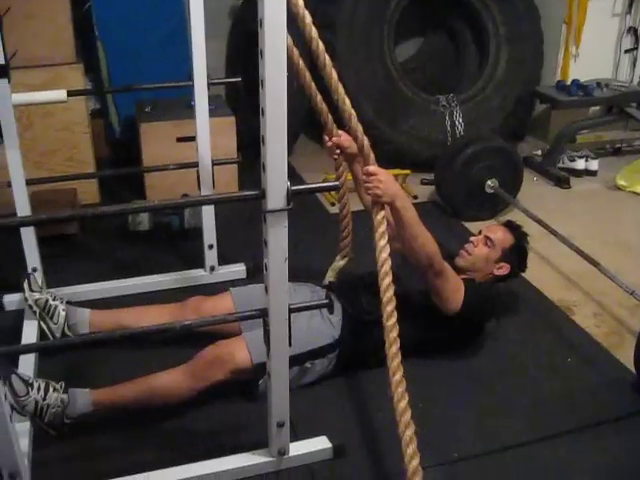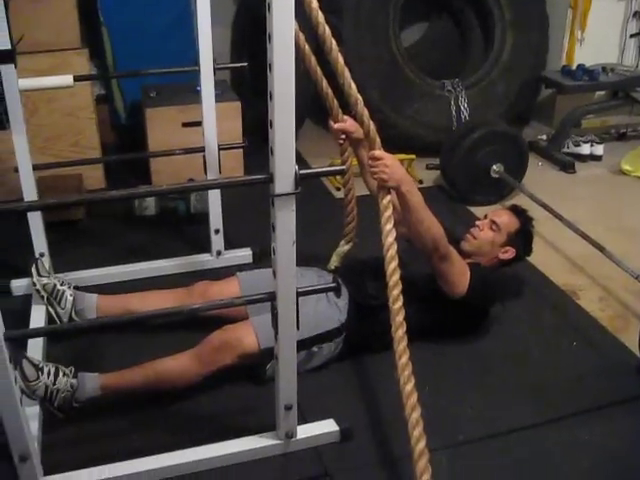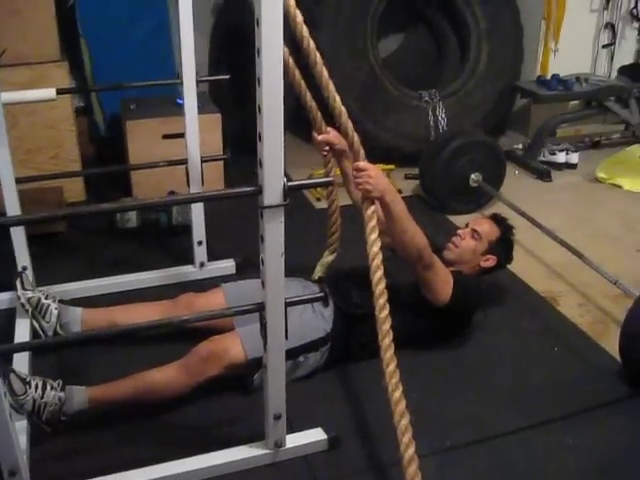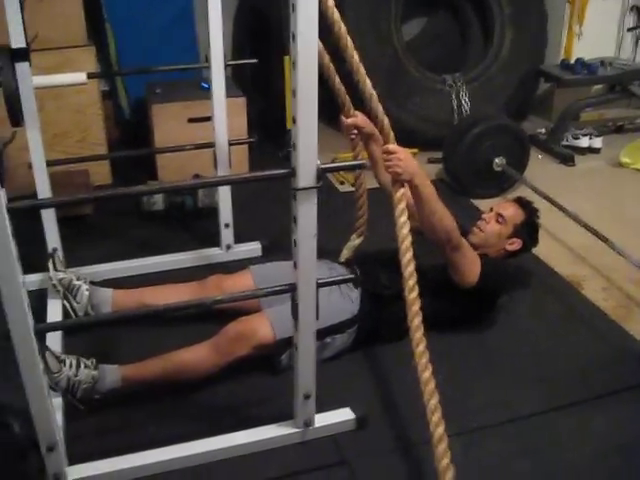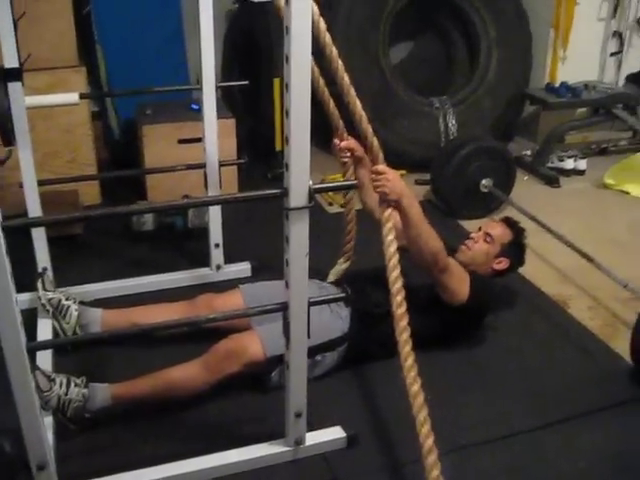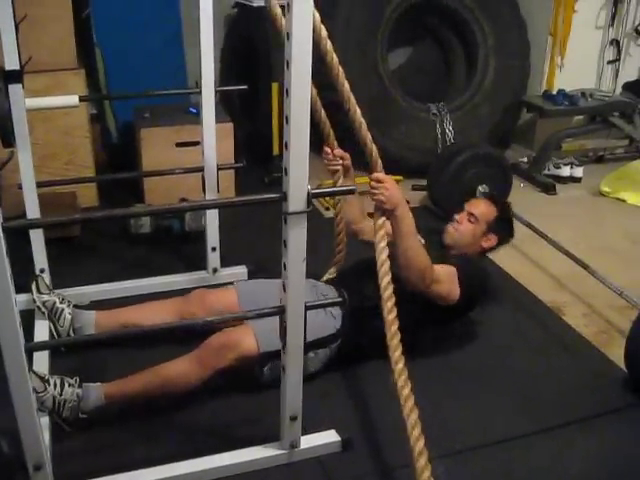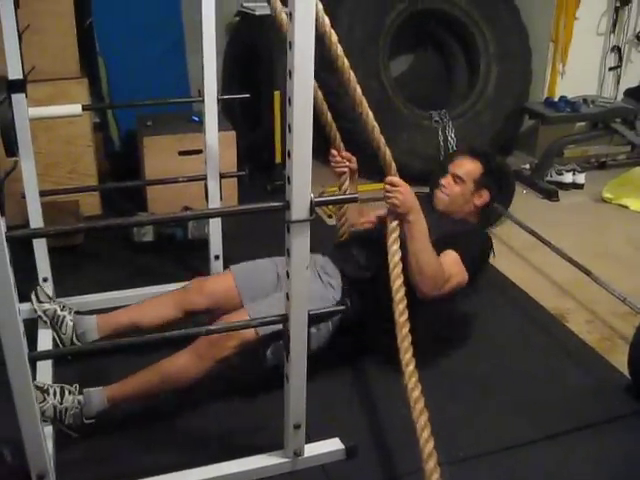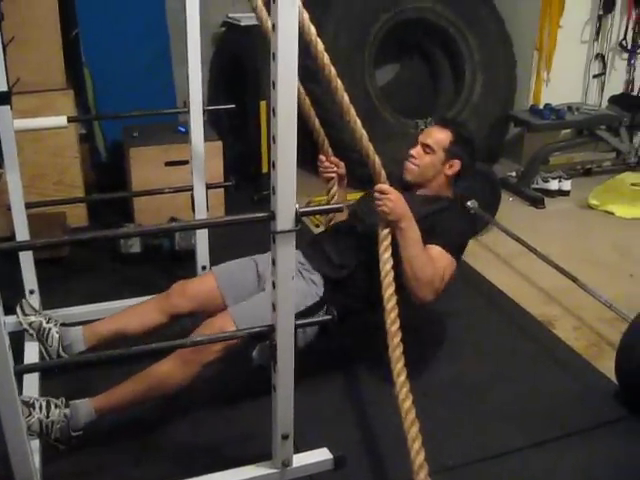
dt=0.3s
person 1, frame 1
left shoulder: (471, 304)
right shoulder: (447, 271)
left elbow: (430, 266)
right elbow: (391, 231)
left wrist: (400, 198)
right wrist: (356, 161)
left hip: (340, 335)
right hip: (326, 297)
left knee: (216, 361)
right knee: (197, 308)
left ankle: (67, 403)
right ankle: (71, 320)
person 1, frame 2
left shoulder: (476, 288)
right shoulder: (453, 253)
left elbow: (436, 251)
right elbow: (398, 216)
left wrist: (404, 184)
right wrist: (361, 146)
left hip: (347, 317)
right hip: (331, 280)
left knee: (222, 347)
right knee: (203, 293)
left ankle: (76, 388)
right ankle: (80, 305)
person 1, frame 3
left shoulder: (459, 296)
right shoulder: (434, 263)
left elbow: (418, 258)
right elbow: (375, 219)
left wrist: (389, 193)
right wrist: (343, 156)
left hip: (332, 328)
right hip: (316, 291)
left knee: (211, 357)
right knee: (189, 304)
left ankle: (65, 400)
right ankle: (65, 320)
person 1, frame 4
left shoulder: (484, 278)
right shoulder: (458, 249)
left elbow: (449, 240)
right elbow: (400, 197)
left wrist: (418, 177)
right wrist: (372, 139)
left hip: (358, 309)
right hip: (343, 273)
left knee: (238, 337)
right knee: (217, 286)
left ankle: (100, 379)
right ankle: (97, 301)
person 1, frame 5
left shoulder: (473, 294)
right shoulder: (447, 260)
left elbow: (434, 264)
right elbow: (383, 217)
left wrist: (406, 198)
right wrist: (362, 164)
left hip: (348, 327)
right hip: (330, 293)
left knee: (229, 354)
right knee: (206, 305)
left ankle: (89, 398)
right ankle: (85, 320)
person 1, frame 6
left shoulder: (467, 276)
right shoulder: (436, 238)
left elbow: (420, 280)
right elbow: (361, 228)
left wrist: (400, 210)
right wrist: (347, 177)
left hip: (341, 322)
right hip: (323, 290)
left knee: (220, 349)
right knee: (199, 301)
left ankle: (83, 398)
right ankle: (80, 322)
person 1, frame 7
left shoulder: (471, 240)
right shoulder: (427, 200)
left elbow: (428, 284)
left wrist: (414, 217)
right wrist: (351, 180)
left hip: (340, 293)
right hip: (319, 264)
left knee: (220, 339)
right knee: (197, 291)
left ankle: (88, 405)
right ankle: (83, 329)
person 1, frame 8
left shoulder: (449, 220)
right shoulder: (403, 186)
left elbow: (424, 289)
left wrist: (405, 221)
right wrist: (338, 185)
left hip: (321, 291)
right hip: (298, 259)
left knee: (205, 343)
right knee: (180, 294)
left ankle: (75, 416)
right ankle: (69, 341)
